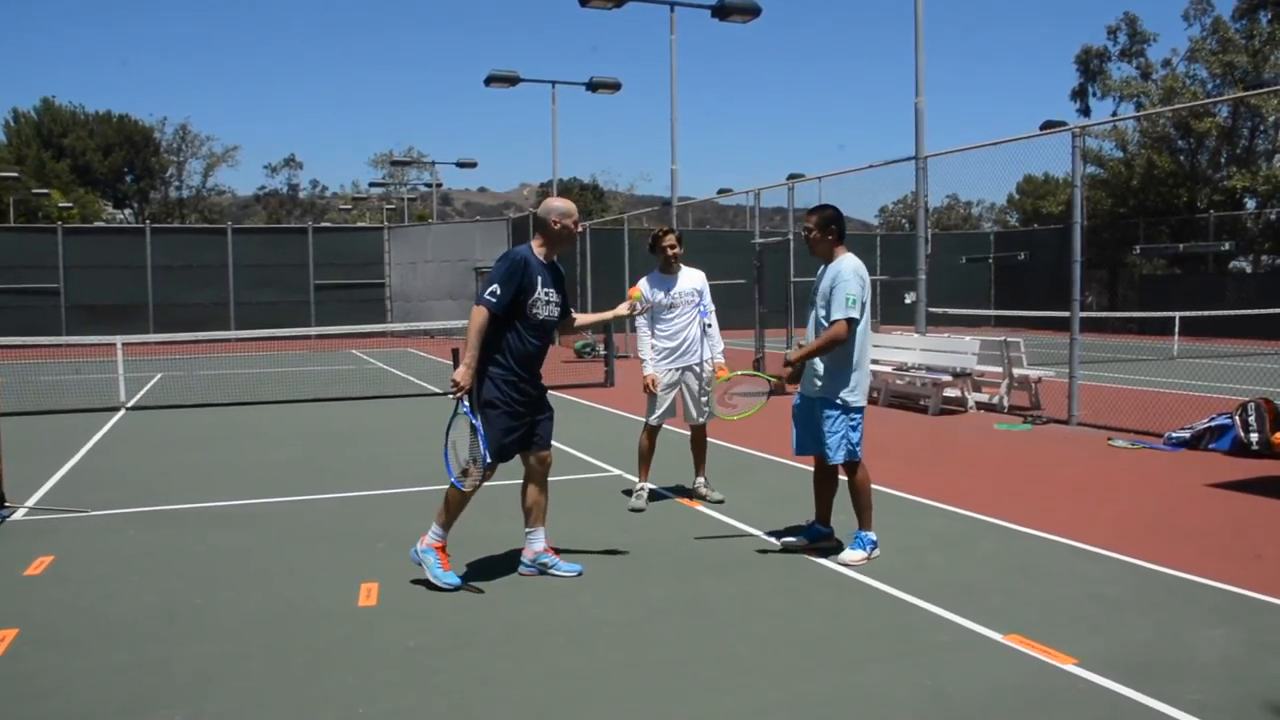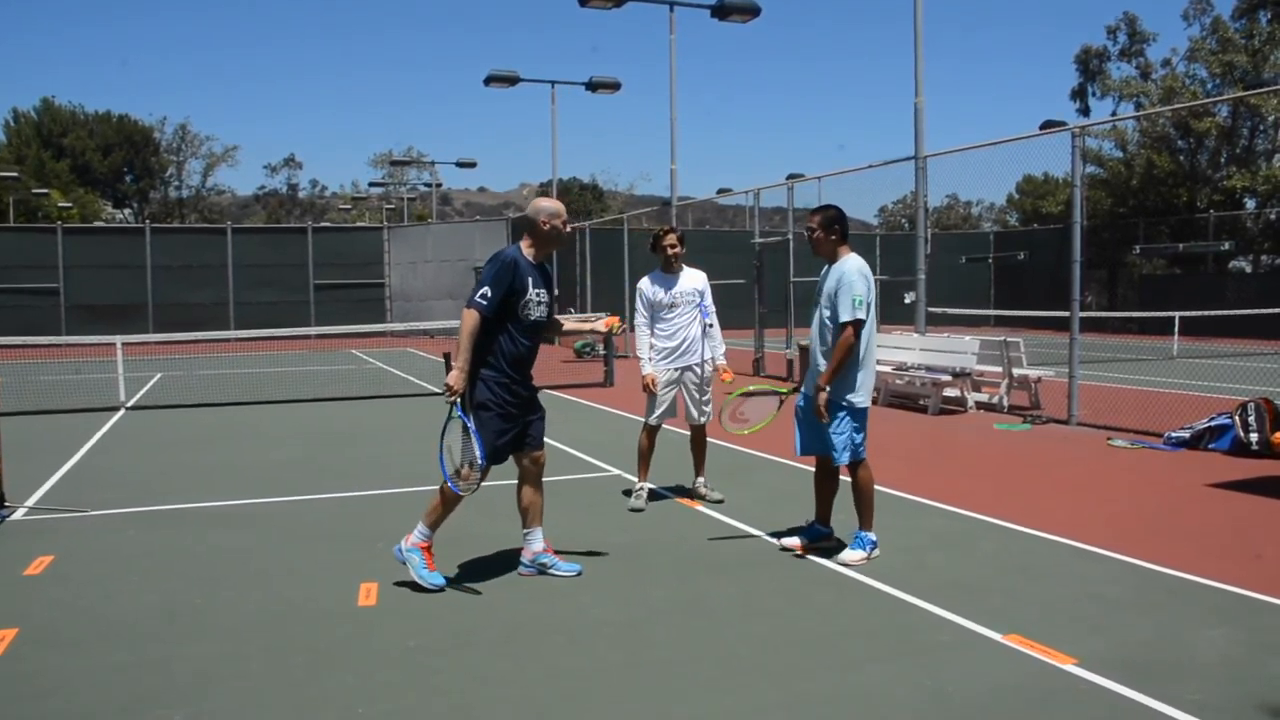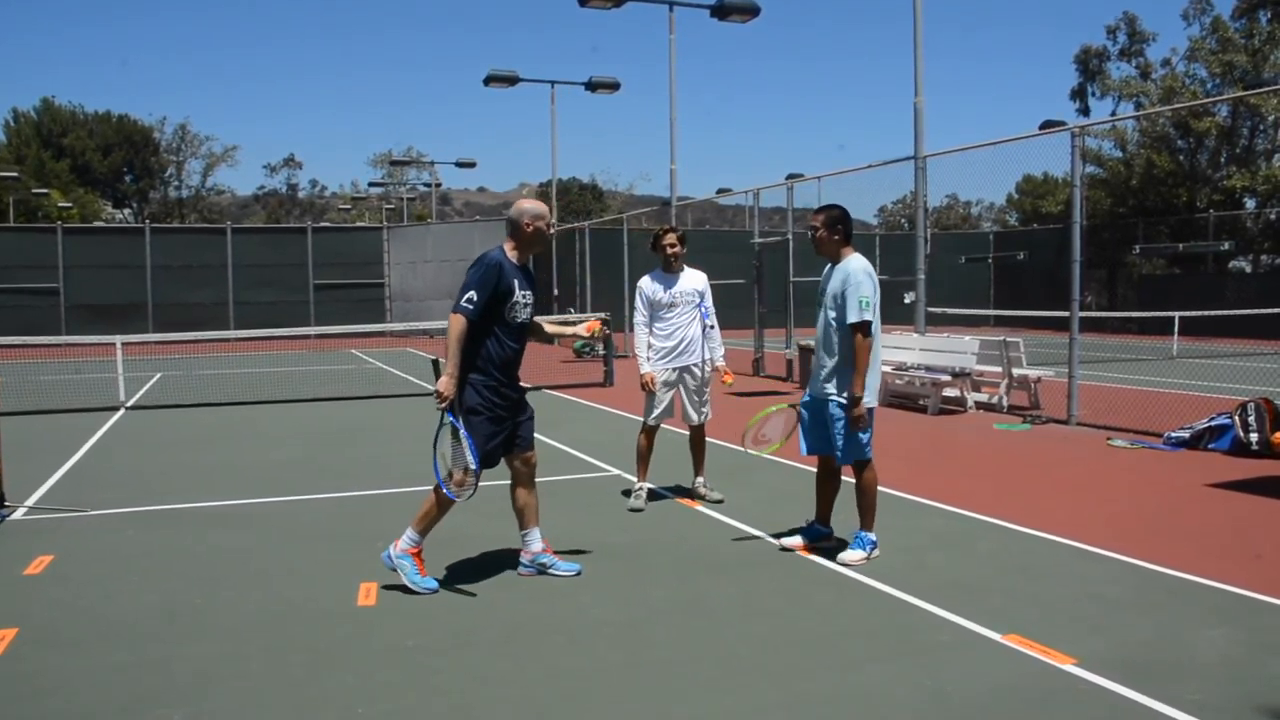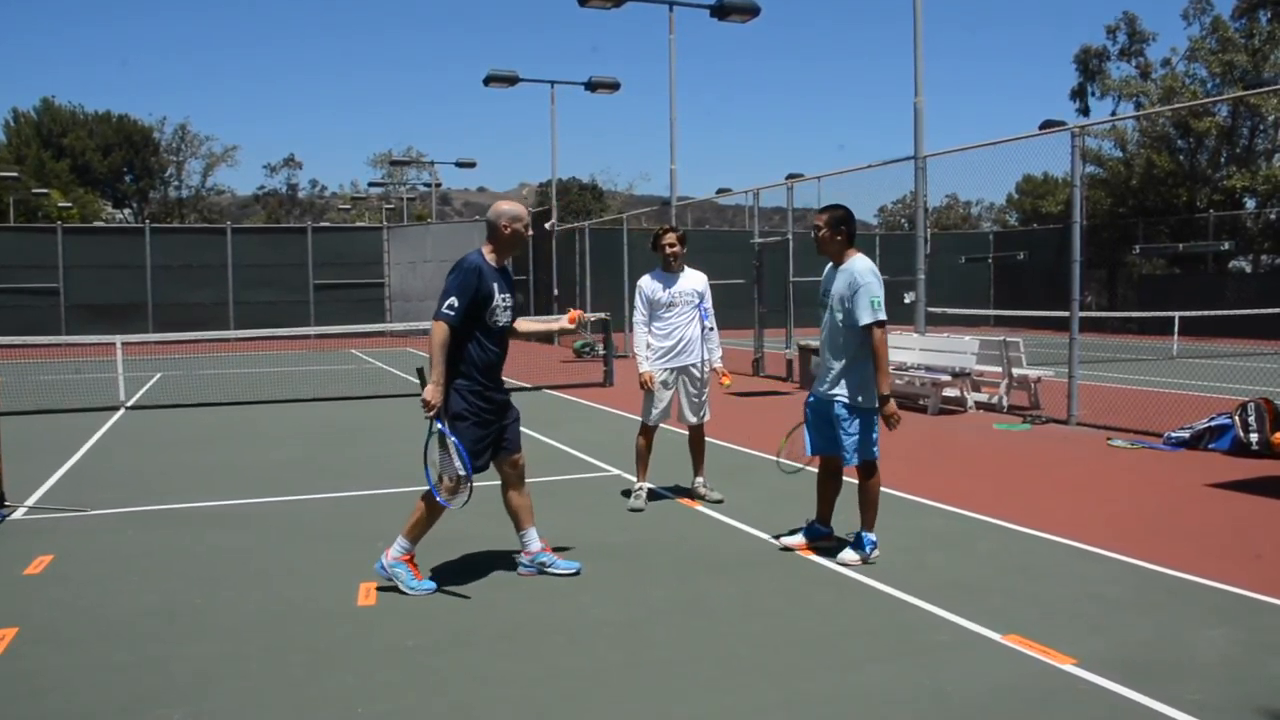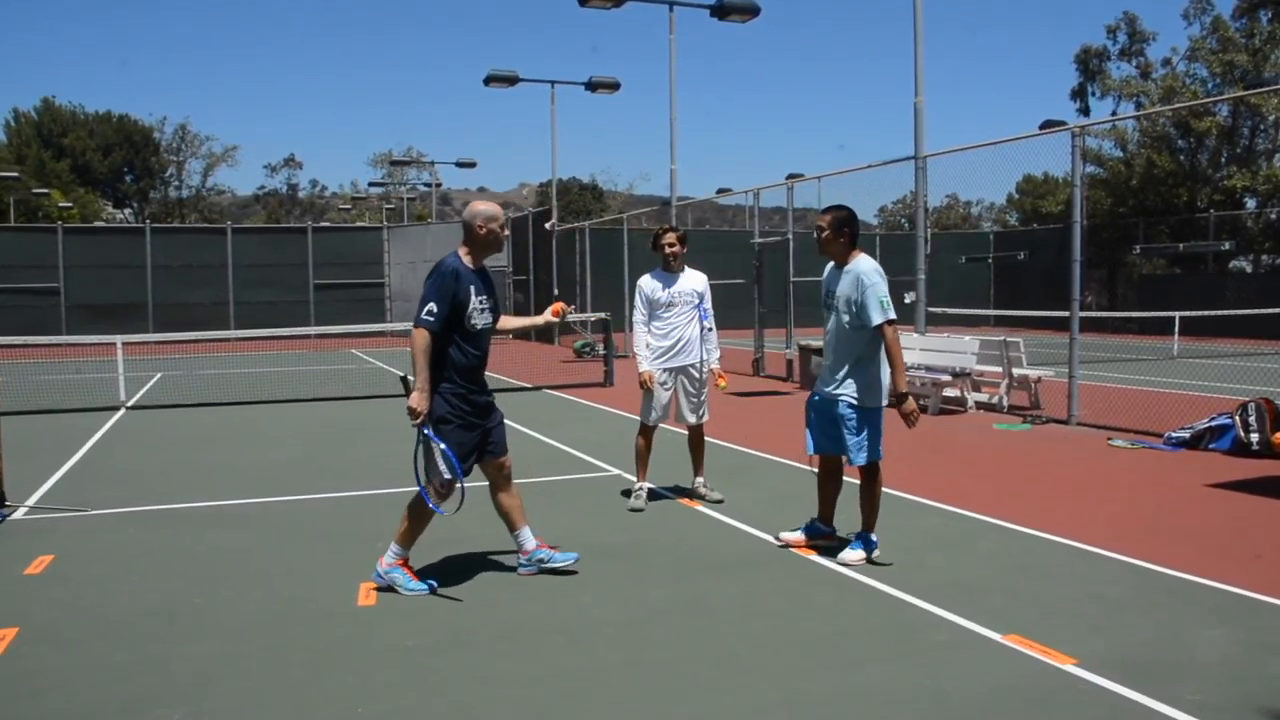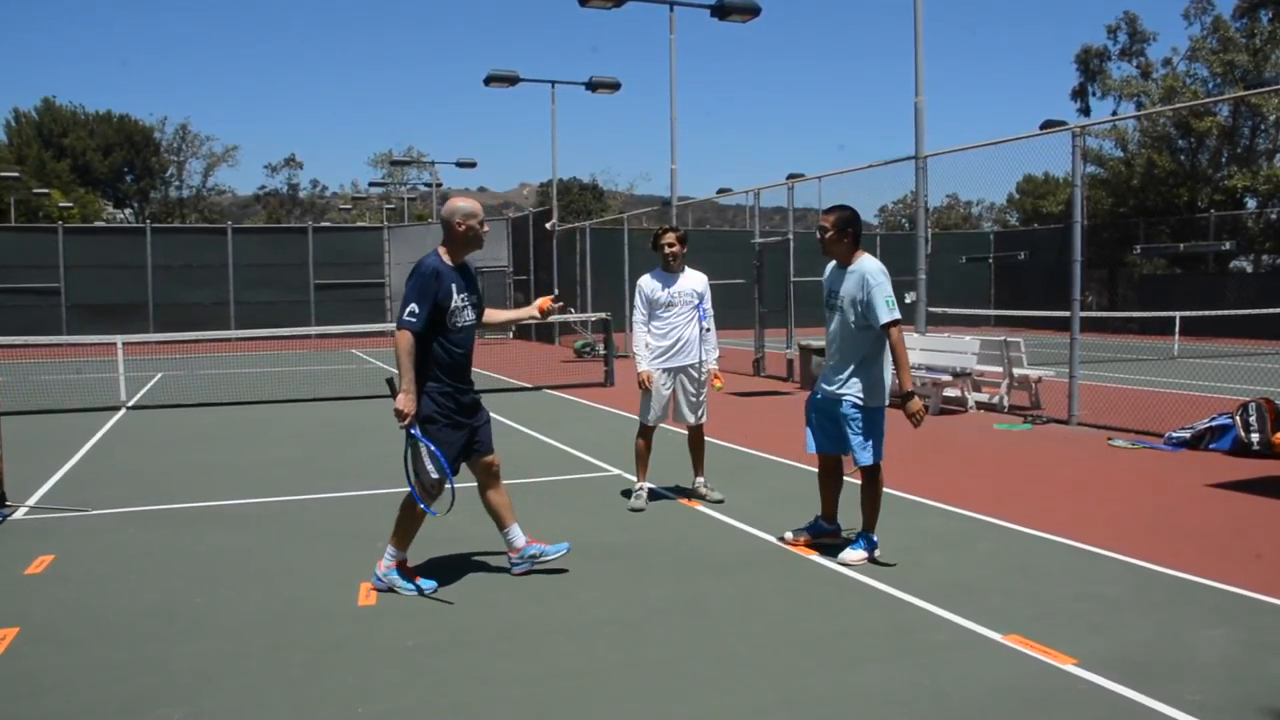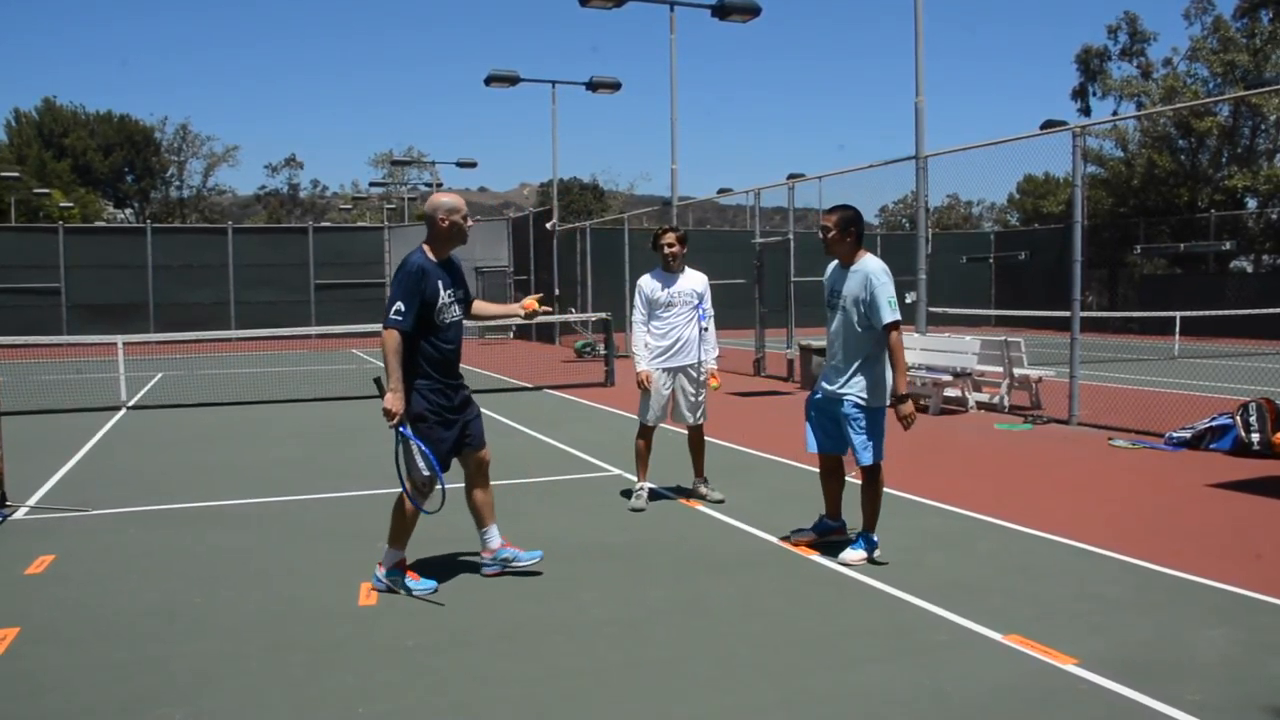
dt=0.1s
person 1, frame 1
left shoulder: (556, 272)
right shoulder: (516, 261)
left elbow: (566, 322)
right elbow: (482, 310)
left wrist: (615, 313)
right wrist: (468, 365)
left hip: (530, 384)
right hip: (498, 383)
left knee: (540, 463)
right knee: (482, 467)
left ankle: (535, 552)
right ankle: (431, 546)
person 1, frame 2
left shoulder: (542, 270)
right shoulder: (507, 262)
right elbow: (473, 312)
left wrist: (590, 327)
right wrist: (460, 369)
left hip: (521, 386)
right hip: (490, 385)
left knee: (533, 463)
left ankle: (535, 553)
right ankle: (415, 545)
person 1, frame 3
left shoulder: (525, 272)
right shoulder: (491, 265)
right elbow: (459, 317)
left wrist: (571, 331)
right wrist: (450, 375)
left hip: (508, 388)
right hip: (479, 389)
left knee: (525, 465)
left ankle: (534, 552)
right ankle: (405, 549)
person 1, frame 4
left shoulder: (503, 273)
right shoulder: (469, 270)
right elbow: (441, 325)
left wrist: (554, 326)
right wrist: (436, 383)
left hip: (493, 391)
right hip: (464, 394)
left knee: (514, 467)
left ankle: (534, 552)
right ankle: (396, 558)
person 1, frame 5
left shoulder: (482, 274)
right shoulder: (448, 272)
right elbow: (422, 330)
left wrist: (539, 320)
right wrist: (421, 389)
left hip: (477, 394)
right hip: (448, 398)
left knee: (500, 469)
left ankle: (530, 550)
right ankle: (392, 563)
person 1, frame 6
left shoulder: (465, 270)
right shoulder: (429, 271)
right elbow: (405, 332)
left wrist: (527, 313)
right wrist: (406, 391)
left hip: (463, 392)
right hip: (433, 397)
left knee: (488, 467)
left ankle: (520, 548)
right ankle: (390, 567)
person 1, frame 7
left shoulder: (451, 265)
right shoulder: (415, 269)
right elbow: (392, 331)
left wrist: (516, 309)
right wrist: (395, 390)
left hip: (454, 388)
right hip: (424, 394)
left knee: (478, 462)
left ankle: (494, 550)
right ankle: (389, 567)
person 2, frame 1
left shoulder: (848, 270)
right shoulder: (826, 270)
left elbow: (840, 331)
left wrist: (797, 356)
right wrist: (804, 363)
left hip: (839, 389)
right hip: (816, 386)
left knee: (849, 460)
right knee: (822, 460)
left ankle: (866, 536)
right ankle: (821, 528)
person 2, frame 2
left shoulder: (852, 271)
right shoulder: (829, 270)
left elbow: (850, 335)
left wrist: (825, 386)
left hip: (842, 390)
right hip: (820, 387)
left knee: (854, 460)
right knee: (823, 459)
left ankle: (866, 537)
right ankle: (820, 528)
person 2, frame 3
left shoulder: (857, 271)
right shoulder: (832, 269)
left elbow: (861, 336)
left wrist: (858, 394)
left hip: (847, 391)
right hip: (823, 387)
left knee: (859, 460)
right knee: (826, 459)
left ankle: (867, 537)
right ankle: (821, 528)
person 2, frame 4
left shoulder: (862, 273)
right shoulder: (830, 270)
left elbow: (877, 333)
left wrist: (885, 393)
left hip: (854, 391)
right hip: (825, 387)
left knee: (863, 462)
right knee: (826, 459)
left ankle: (866, 538)
right ankle: (820, 528)
person 2, frame 5
left shoulder: (867, 273)
right shoulder: (831, 271)
left elbow: (888, 332)
left wrist: (901, 392)
left hip: (859, 391)
right hip: (828, 386)
left knee: (867, 463)
right knee: (827, 458)
left ankle: (867, 537)
right ankle: (822, 527)
person 2, frame 6
left shoulder: (871, 273)
right shoulder: (831, 271)
left elbow: (892, 332)
left wrist: (907, 391)
left hip: (861, 390)
right hip: (829, 385)
left knee: (867, 464)
right knee: (827, 457)
left ankle: (868, 538)
right ankle: (827, 524)
person 2, frame 7
left shoulder: (874, 273)
right shoulder: (832, 270)
left elbow: (892, 333)
left wrist: (902, 393)
left hip: (862, 390)
right hip: (830, 385)
left knee: (868, 463)
right knee: (827, 456)
left ankle: (868, 538)
right ankle: (832, 522)
person 3, frame 1
left shoulder: (697, 278)
right shoulder: (645, 285)
left elbow: (710, 318)
right elbow: (643, 329)
left wrist: (718, 355)
right wrist: (647, 369)
left hip: (697, 362)
right hip: (663, 366)
left knee: (699, 424)
right knee: (652, 425)
left ankle: (700, 483)
right ankle: (641, 486)
person 3, frame 2
left shoulder: (699, 278)
right shoulder: (646, 285)
left elbow: (710, 320)
right elbow: (642, 328)
left wrist: (719, 356)
right wrist: (646, 368)
left hip: (697, 363)
right hip: (662, 365)
left knee: (698, 424)
right knee: (651, 425)
left ankle: (699, 483)
right ankle: (641, 486)
person 3, frame 3
left shoulder: (699, 279)
right shoulder: (646, 284)
left elbow: (710, 321)
right elbow: (641, 327)
left wrist: (718, 358)
right wrist: (644, 367)
left hip: (696, 363)
right hip: (661, 365)
left knee: (697, 424)
right knee: (649, 425)
left ankle: (699, 483)
right ankle: (640, 486)
person 3, frame 4
left shoulder: (699, 280)
right shoulder: (646, 283)
left elbow: (709, 322)
right elbow: (640, 326)
left wrist: (716, 360)
right wrist: (642, 366)
left hip: (694, 363)
right hip: (659, 366)
left knee: (696, 425)
right knee: (648, 426)
left ankle: (699, 483)
right ankle: (640, 486)
person 3, frame 5
left shoulder: (699, 280)
right shoulder: (646, 283)
left elbow: (708, 322)
right elbow: (639, 326)
left wrist: (714, 361)
right wrist: (642, 365)
left hip: (693, 364)
right hip: (658, 365)
left knee: (695, 425)
right knee: (647, 425)
left ankle: (699, 483)
right ankle: (640, 486)
person 3, frame 6
left shoulder: (699, 280)
right shoulder: (646, 283)
left elbow: (708, 323)
right elbow: (639, 325)
left wrist: (712, 362)
right wrist: (641, 365)
left hip: (692, 364)
right hip: (657, 365)
left knee: (696, 425)
right knee: (647, 426)
left ankle: (699, 482)
right ankle: (640, 486)
person 3, frame 7
left shoulder: (699, 280)
right shoulder: (646, 282)
left elbow: (707, 323)
right elbow: (639, 325)
left wrist: (711, 361)
right wrist: (640, 365)
left hip: (692, 363)
right hip: (656, 365)
left knee: (696, 424)
right knee: (647, 425)
left ankle: (699, 483)
right ankle: (641, 486)
